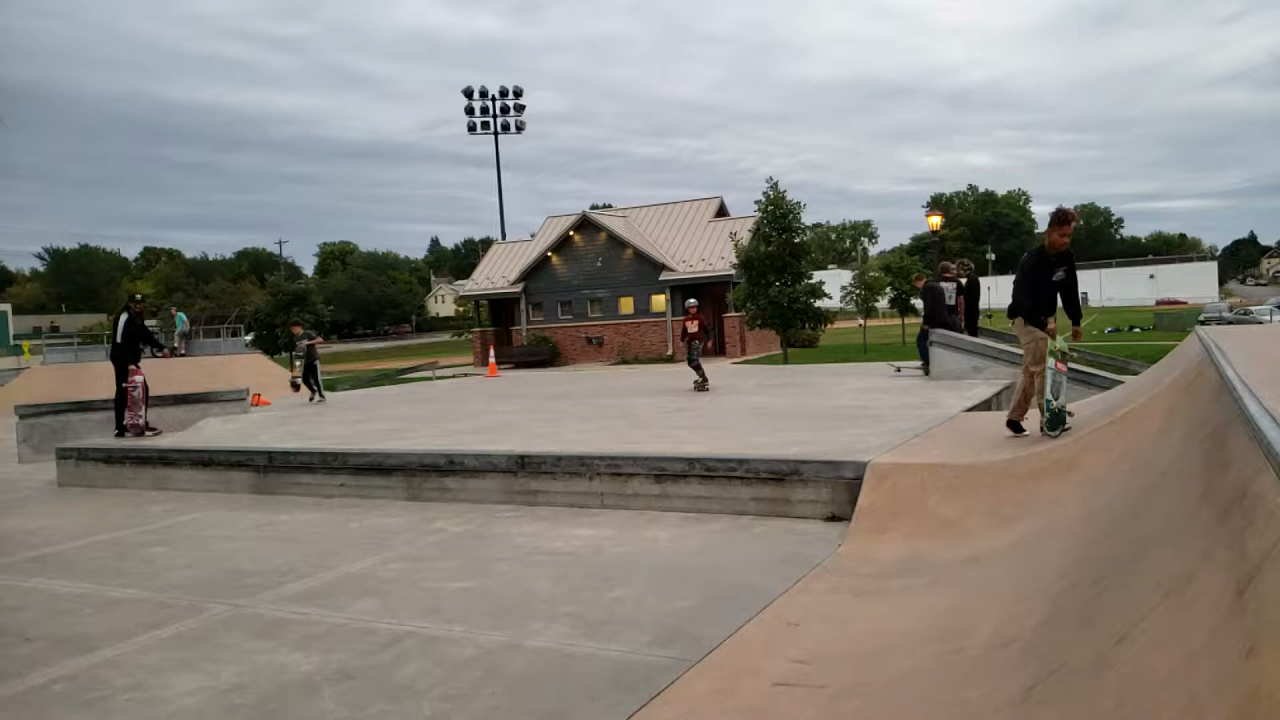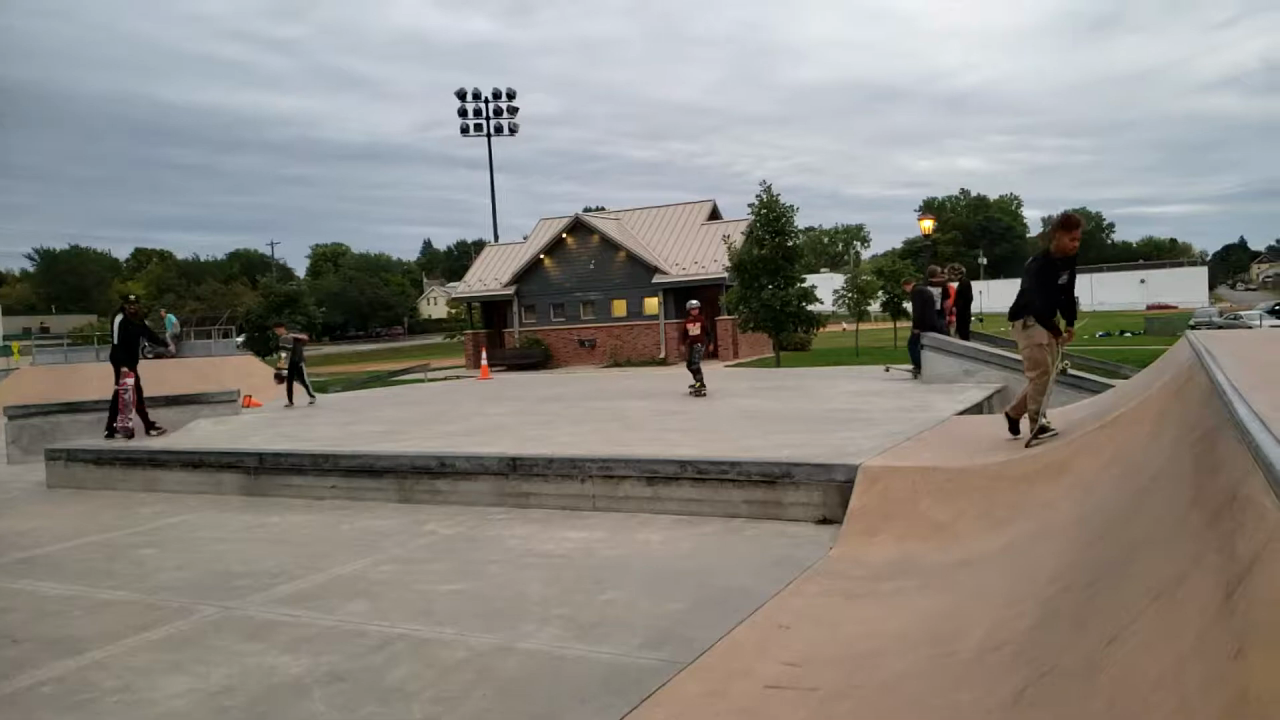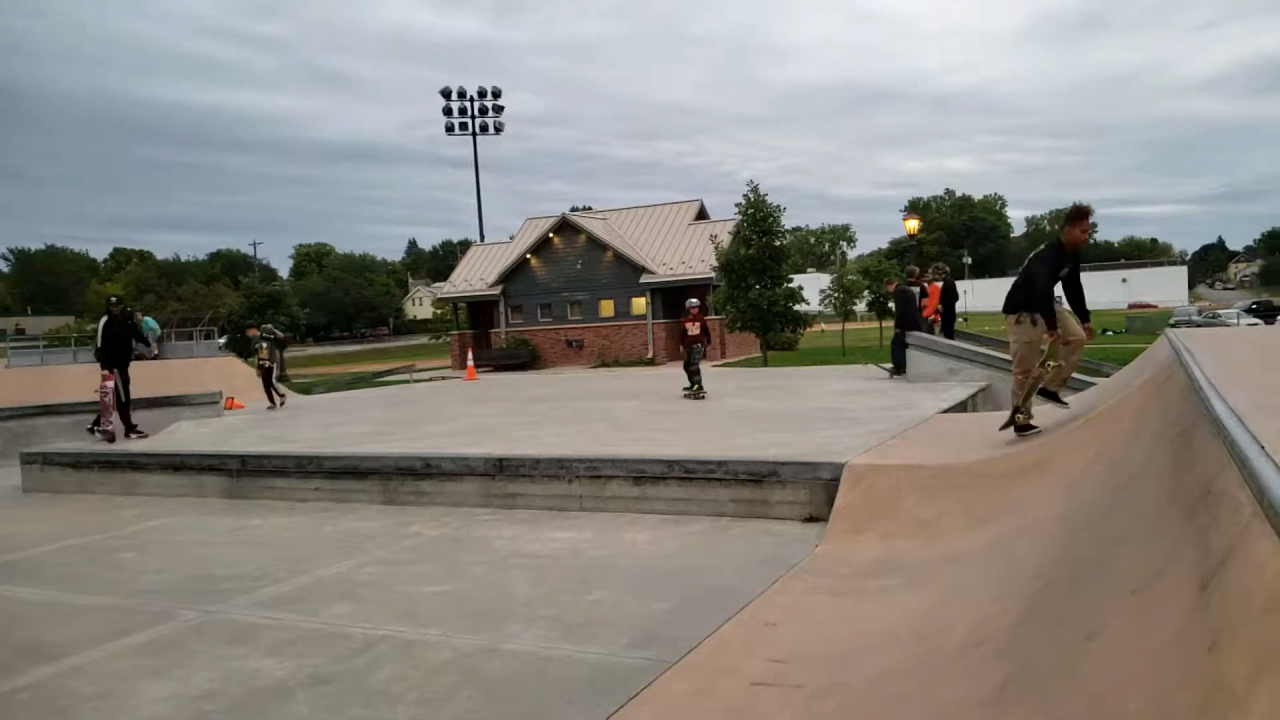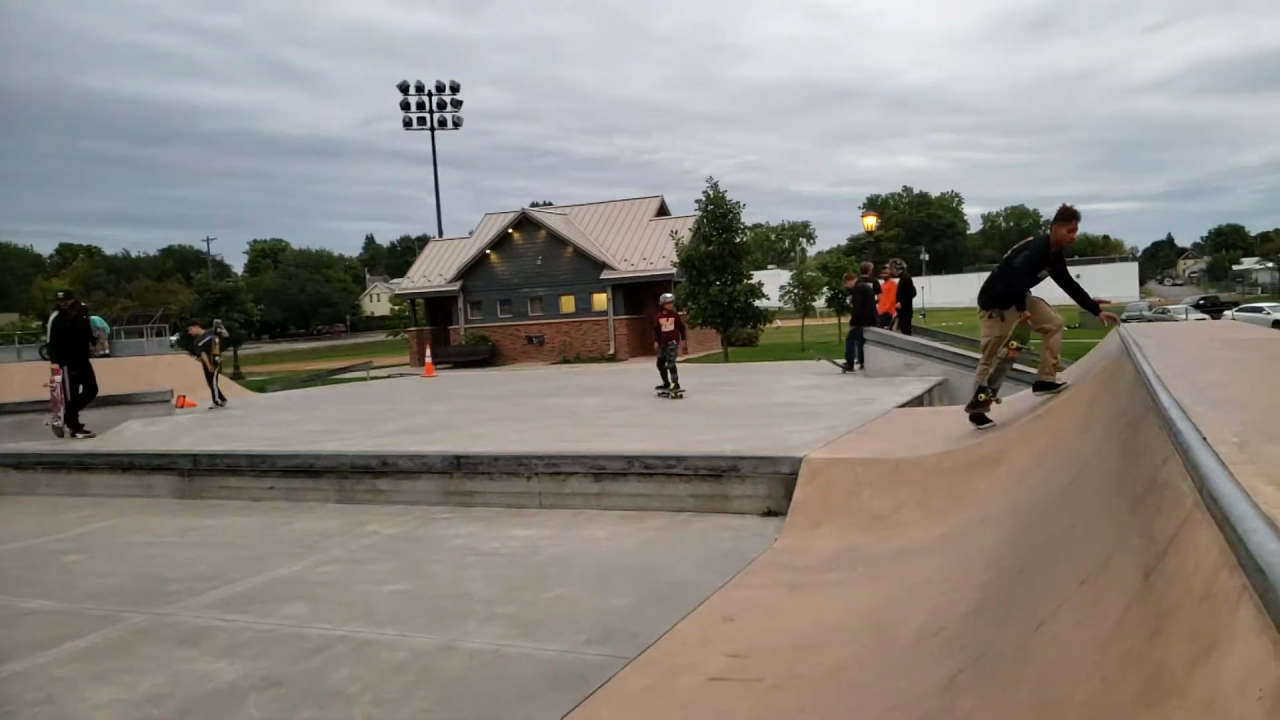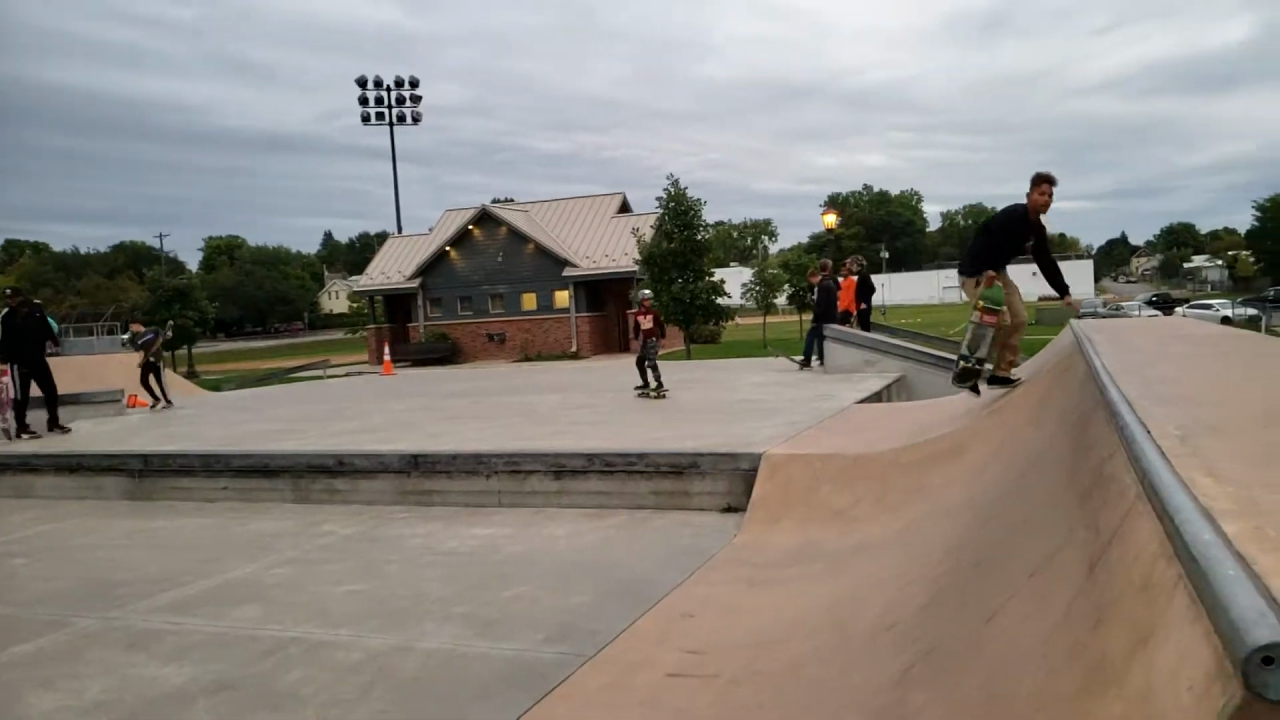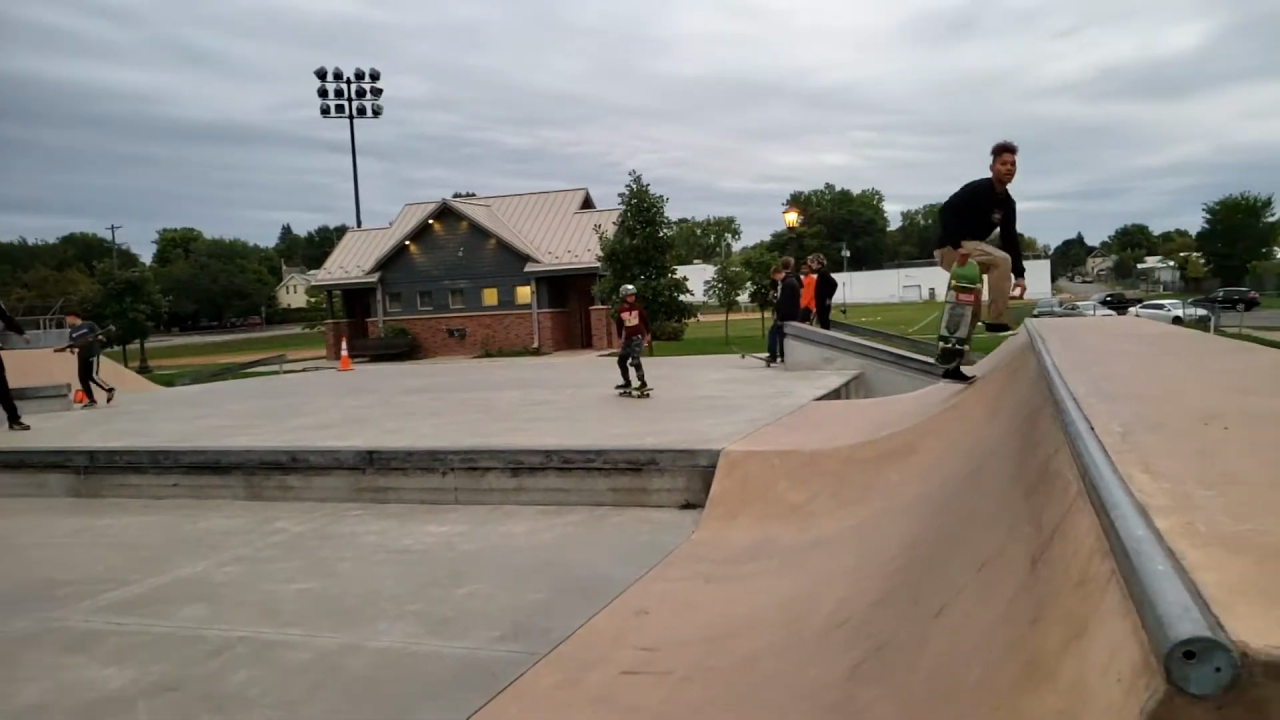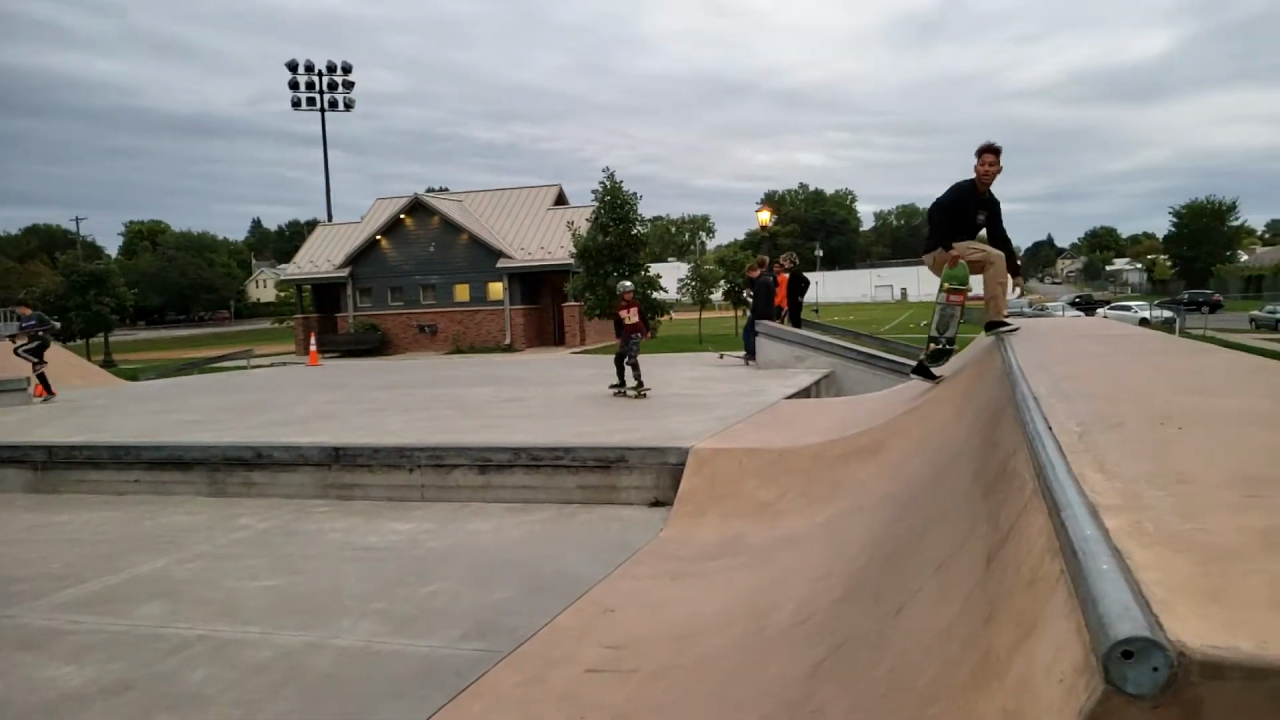
dt=0.2s
person 1, frame 1
left shoulder: (1067, 256)
right shoulder: (1031, 261)
left elbow: (1070, 290)
right elbow: (1019, 298)
left wrist: (1076, 321)
right wrist: (1042, 324)
left hip: (1047, 317)
right hip: (1026, 318)
left knee: (1031, 370)
right knee: (1042, 364)
left ankle: (1014, 418)
person 1, frame 2
left shoulder: (1069, 260)
right shoulder: (1037, 266)
left elbow: (1067, 292)
right elbow: (1032, 303)
left wrist: (1069, 322)
right wrist: (1054, 331)
left hip: (1047, 319)
right hip: (1027, 319)
left knee: (1042, 371)
right knee: (1040, 369)
left ankle: (1014, 413)
right ankle: (1036, 422)
person 1, frame 3
left shoulder: (1071, 253)
right shoulder: (1048, 255)
left elbow: (1072, 287)
right elbow: (1043, 289)
left wrist: (1085, 319)
right wrist: (1052, 328)
left hip: (1043, 305)
right hip: (1022, 310)
left knee: (1077, 338)
right knee: (1026, 366)
left ankle: (1051, 388)
right ankle: (1021, 420)
person 1, frame 4
left shoulder: (1055, 256)
right shoulder: (1034, 250)
left elbow: (1071, 286)
right elbow: (1016, 273)
left wrist: (1097, 309)
right wrist: (1022, 309)
left hip: (1017, 300)
right hip: (994, 301)
left knee: (1053, 324)
right knee: (992, 357)
left ankle: (1045, 381)
right ankle: (977, 411)
person 1, frame 5
left shoulder: (1038, 230)
right shoulder: (1013, 215)
left elbow: (1047, 263)
right elbow: (982, 235)
left wrist: (1064, 293)
right wrist: (985, 270)
left hip: (996, 272)
right hip: (975, 273)
left knee: (1018, 319)
right knee: (1000, 321)
left ankle: (999, 373)
person 1, frame 6
left shoulder: (1007, 203)
right shoulder: (976, 189)
left elbow: (1011, 240)
right elbow: (947, 212)
left wrist: (1019, 275)
right wrist: (956, 246)
left hip: (968, 250)
right hip: (950, 249)
right knee: (1001, 260)
left ankle: (952, 366)
right ankle: (996, 321)
person 1, frame 7
left shoulder: (992, 204)
right shoulder: (962, 191)
left elbow: (1002, 239)
right elbow: (934, 214)
left wrist: (1015, 274)
right wrist: (947, 248)
right hip: (938, 251)
right knee: (995, 259)
right ankle: (994, 320)
